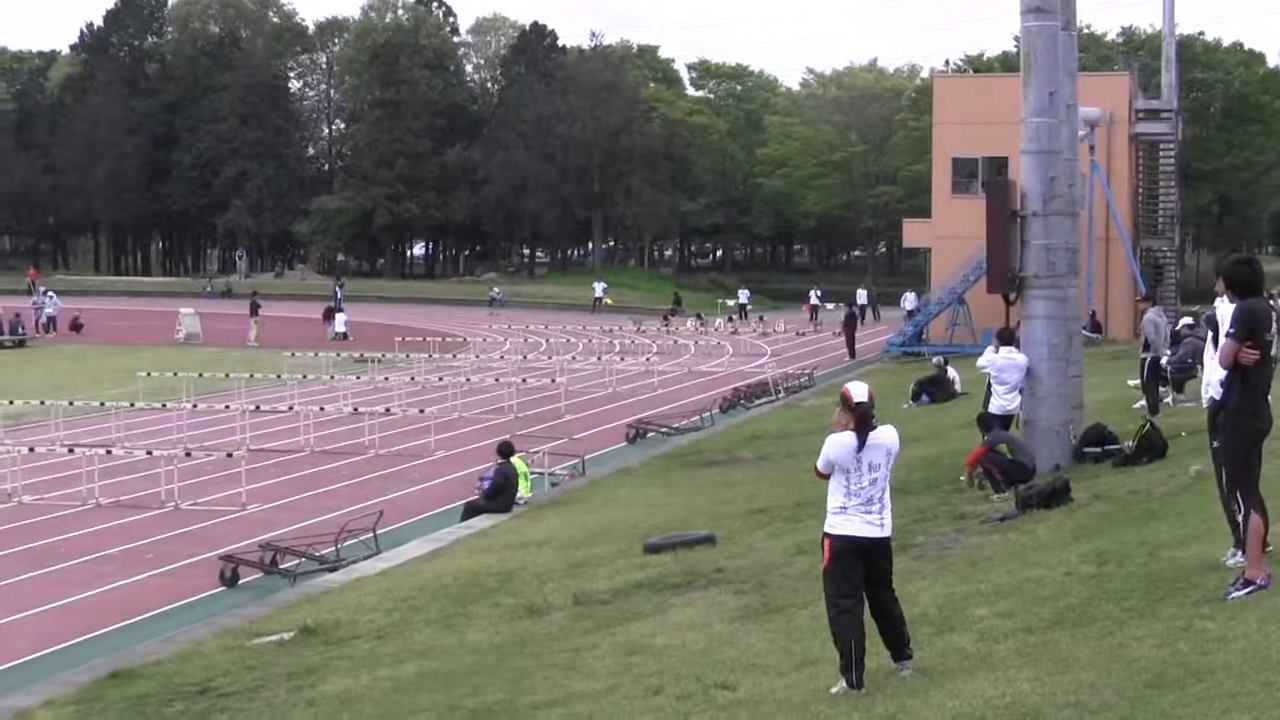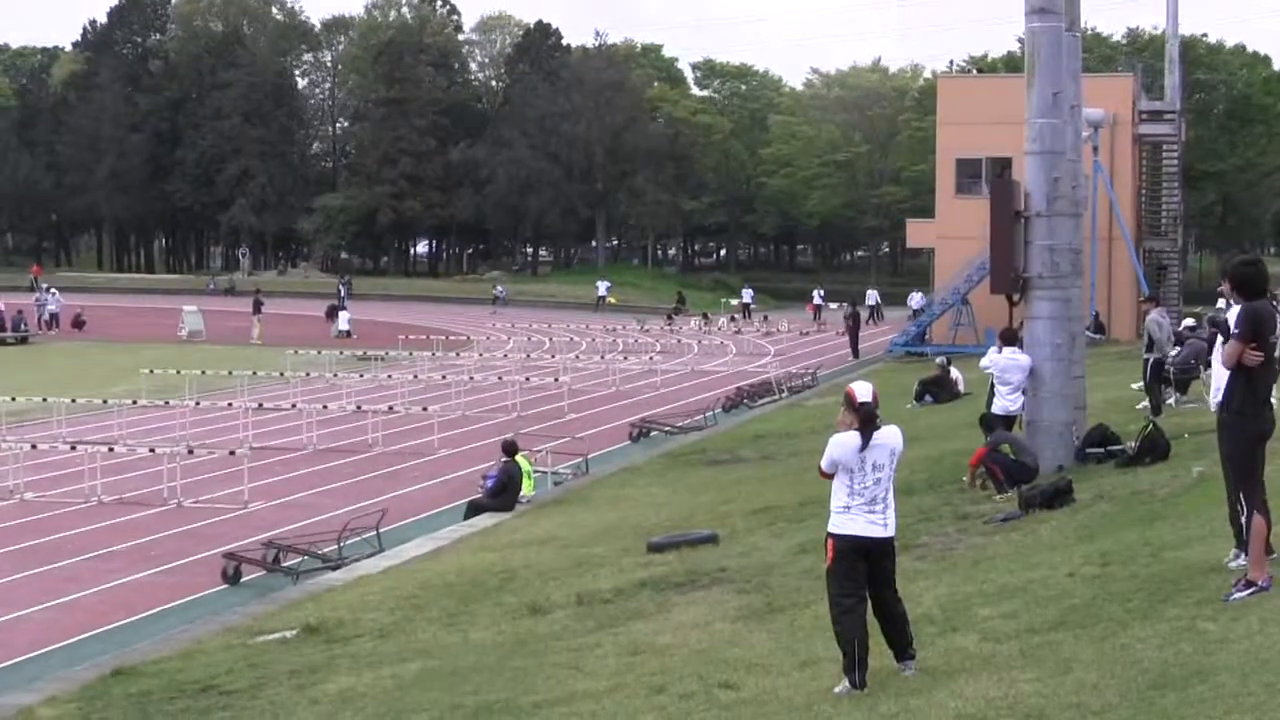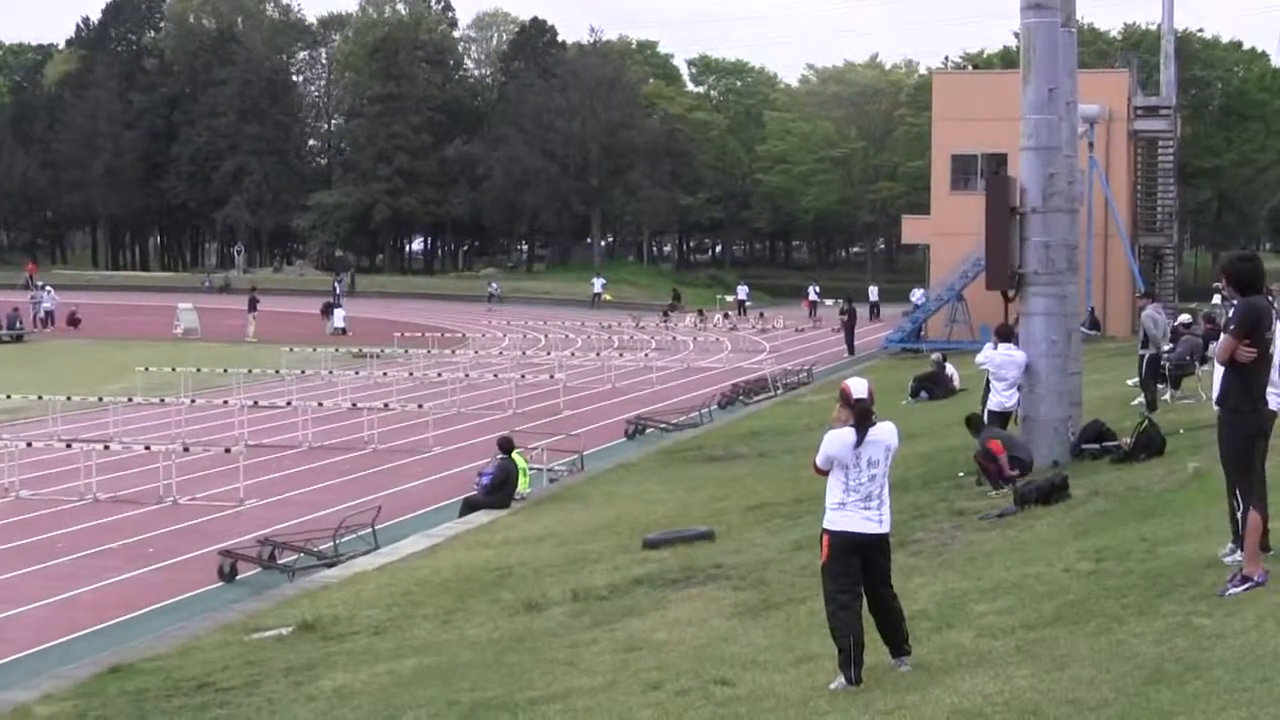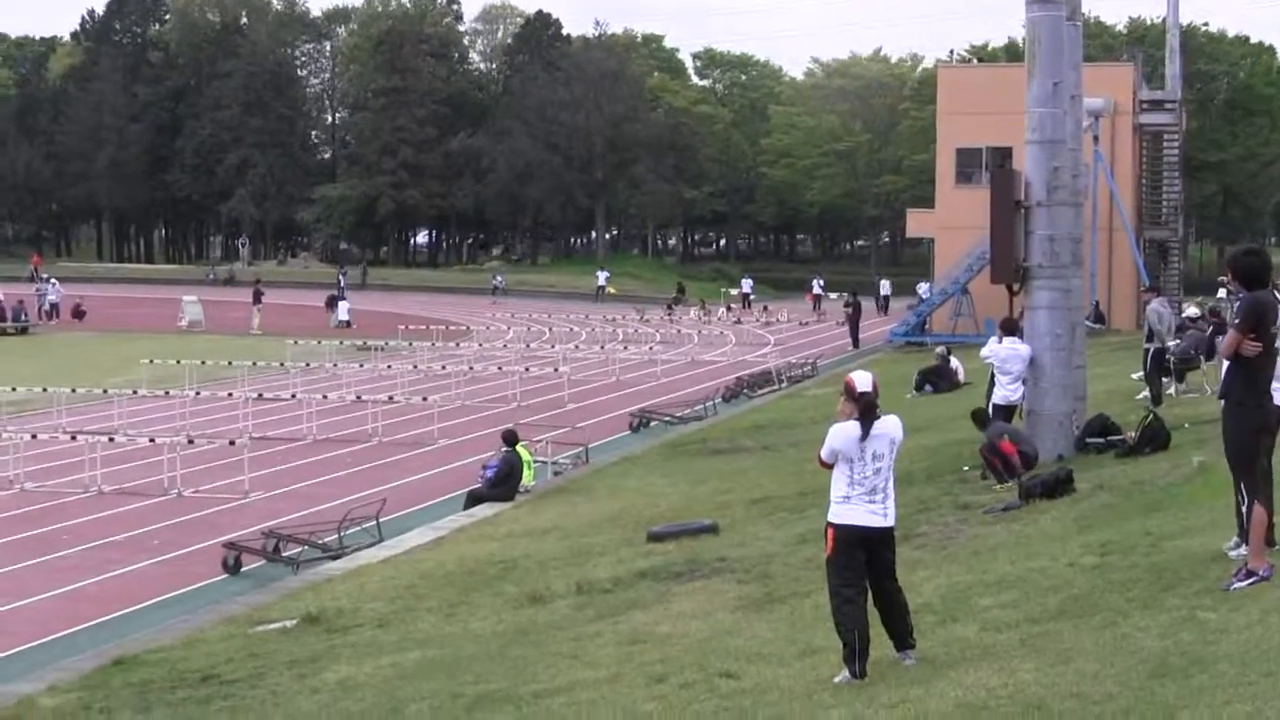
dt=0.4s
person 1, frame 1
left shoulder: (1245, 310)
right shoulder: (1266, 309)
left elbow: (1224, 360)
left wrist: (1234, 351)
right wrist: (1242, 353)
left hip: (1241, 413)
right hip: (1255, 410)
left knee: (1243, 493)
right knee: (1250, 491)
left ankle: (1254, 574)
right ankle: (1257, 566)
person 1, frame 2
left shoulder: (1250, 312)
left elbow: (1228, 360)
left wrist: (1237, 351)
right wrist: (1243, 354)
left hip: (1244, 415)
left knee: (1246, 494)
person 1, frame 3
left shoulder: (1246, 308)
right shoulder: (1265, 306)
left elbow: (1221, 356)
left wrist: (1230, 348)
right wrist: (1237, 350)
left hip: (1239, 411)
right hip: (1254, 408)
left knee: (1243, 490)
right knee: (1251, 486)
left ankle: (1251, 570)
right ankle: (1252, 554)
person 1, frame 4
left shoulder: (1252, 302)
left elbow: (1225, 350)
left wrist: (1236, 342)
right wrist: (1243, 344)
left hip: (1244, 405)
left knee: (1248, 484)
person 2, frame 1
left shoulder: (836, 443)
right shoulder: (890, 436)
left elbow: (822, 473)
right wrist: (854, 428)
left hip: (842, 535)
right hip: (879, 533)
left knee: (844, 605)
right knee: (884, 596)
left ankle: (853, 678)
right ankle: (904, 658)
person 2, frame 2
left shoulder: (840, 443)
right shoulder: (893, 436)
left elbow: (825, 472)
right wrist: (854, 431)
left hip: (845, 534)
right hip: (882, 533)
left knee: (847, 604)
right knee: (887, 596)
left ankle: (855, 678)
right ankle: (906, 658)
person 2, frame 3
left shoulder: (835, 439)
right shoulder: (888, 432)
left elbow: (820, 469)
right wrist: (848, 427)
left hip: (840, 530)
right hip: (877, 529)
left knee: (842, 600)
right knee: (882, 592)
left ankle: (851, 674)
right ankle: (901, 653)
person 2, frame 4
left shoulder: (839, 432)
right shoulder: (893, 426)
left elbow: (825, 462)
right wrist: (855, 420)
left hip: (845, 523)
right hip: (882, 523)
left knee: (847, 594)
right knee: (887, 585)
left ankle: (855, 667)
right ankle: (906, 647)
